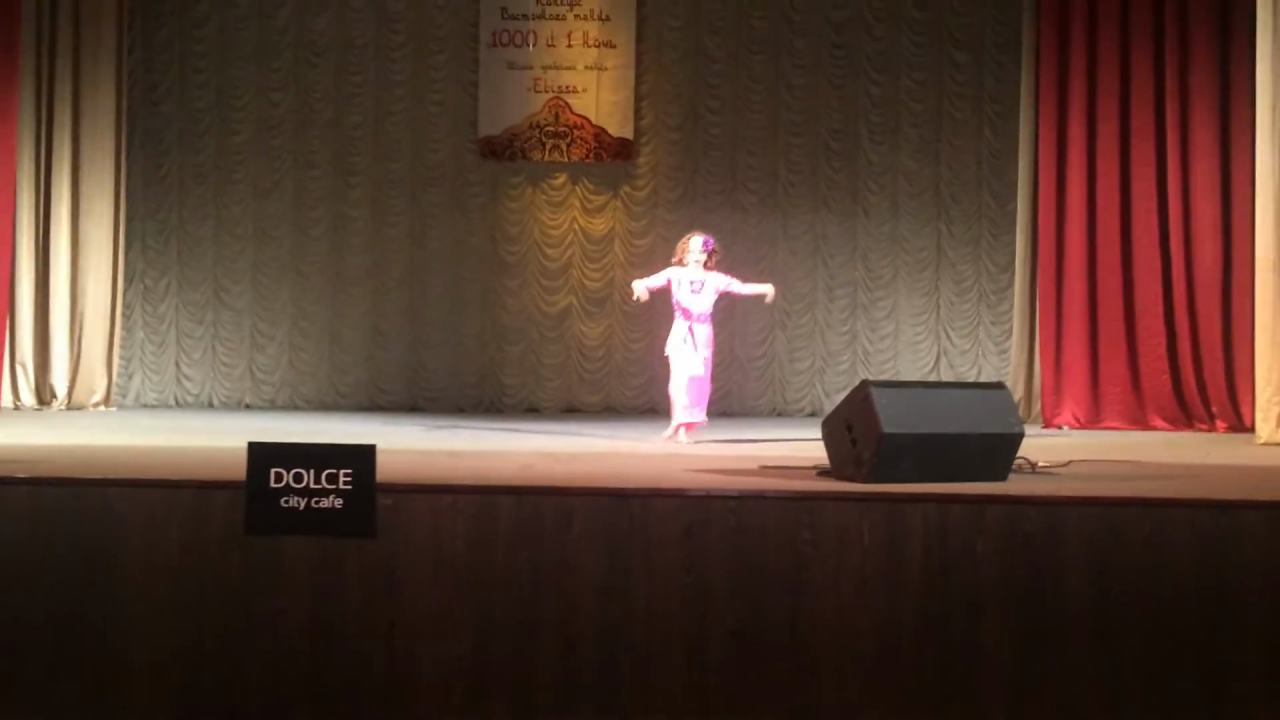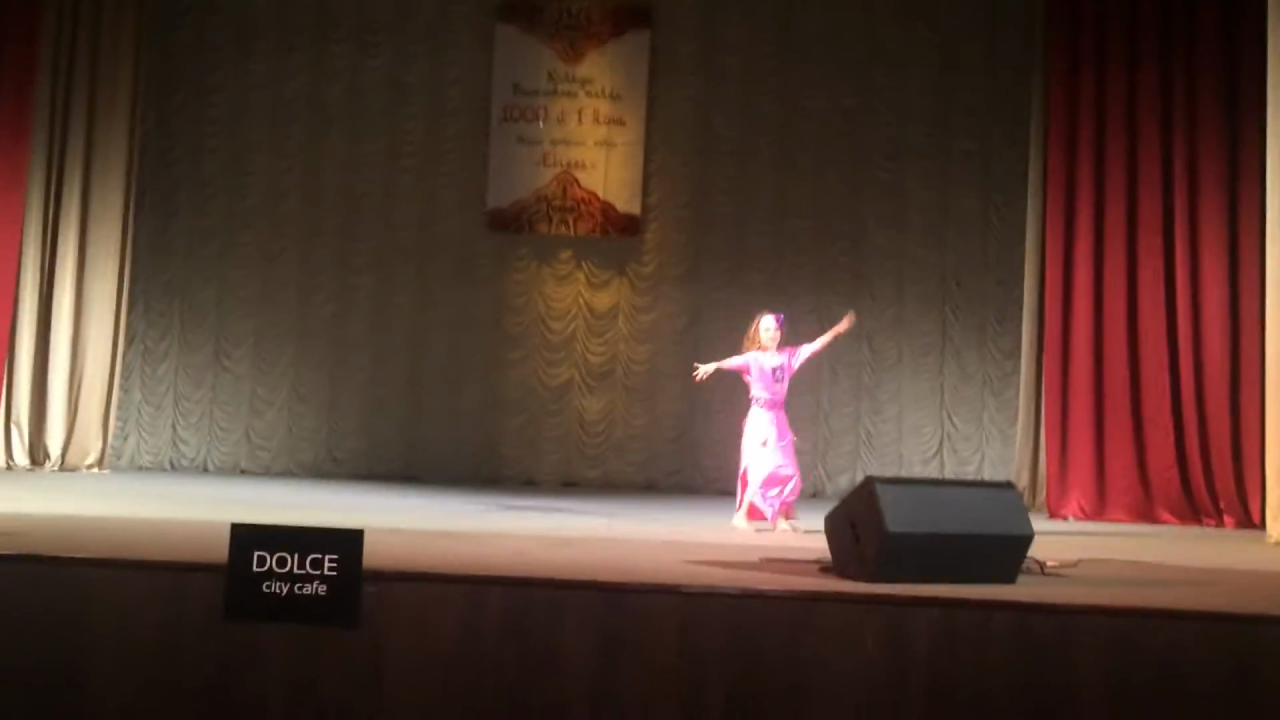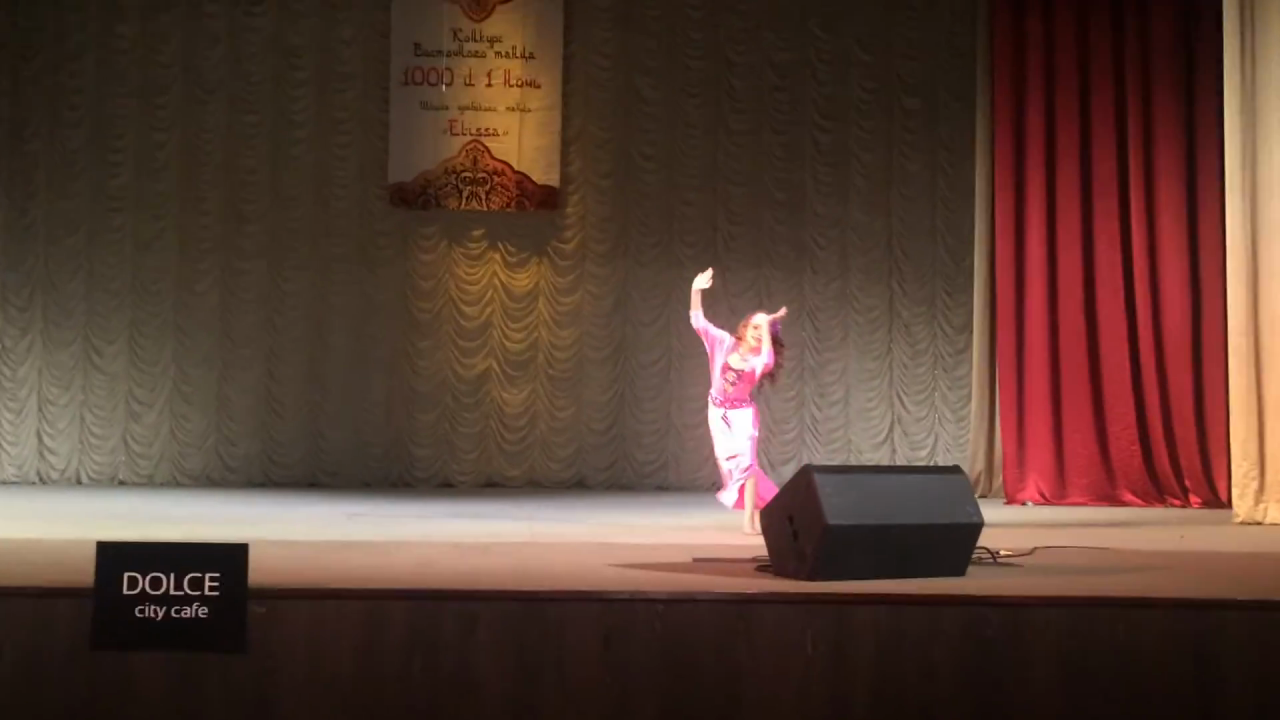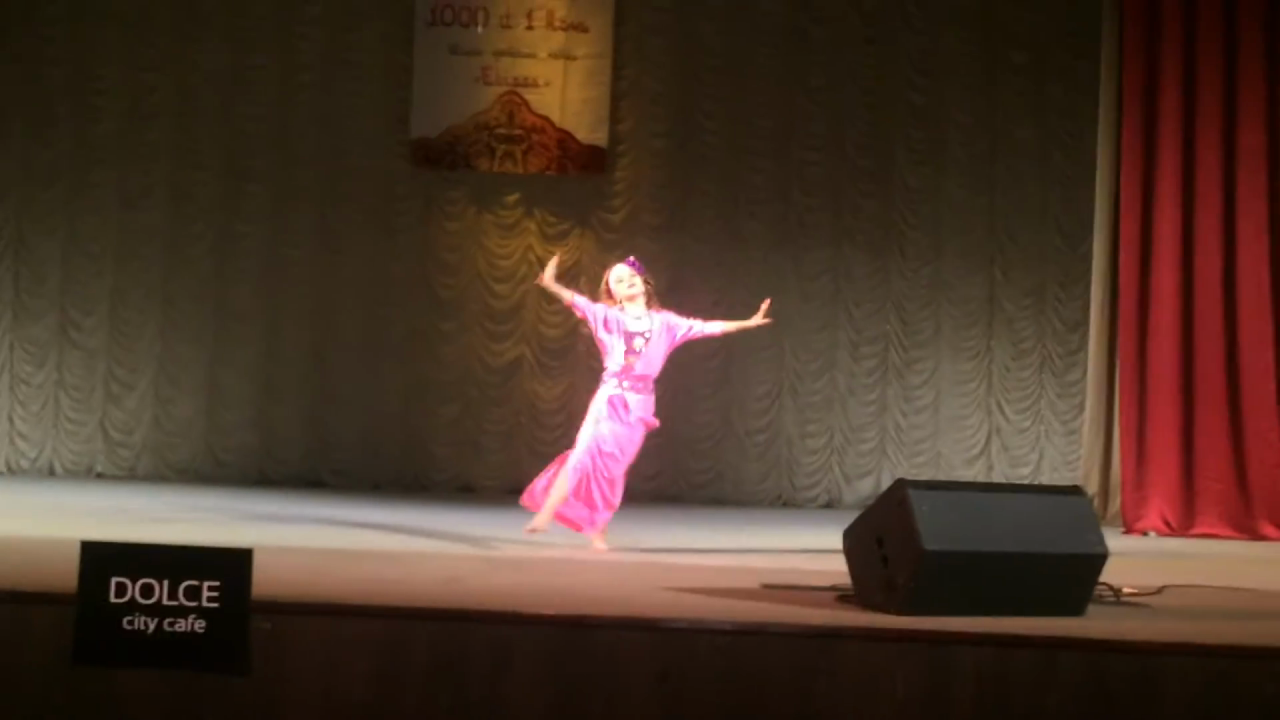
dt=1s
person 1, frame 1
left shoulder: (714, 277)
right shoulder: (675, 273)
left elbow: (740, 287)
right elbow: (652, 281)
left wrist: (765, 288)
right wrist: (639, 286)
left hip: (702, 330)
right hip: (681, 329)
left knee: (697, 374)
right knee: (681, 371)
left ankle: (685, 425)
right ankle: (679, 423)
person 1, frame 2
left shoulder: (788, 355)
right shoulder: (752, 358)
left elbow: (813, 346)
right elbow: (733, 362)
left wrist: (836, 330)
right wrist: (713, 365)
left hip: (778, 417)
right hip: (759, 416)
left knee: (788, 469)
right knee: (761, 467)
left ankle: (782, 517)
right ankle: (742, 514)
person 1, frame 3
left shoulder: (759, 361)
right shoulder: (724, 343)
left elbow: (768, 359)
right elbow: (698, 321)
left wrist: (768, 326)
right wrist: (695, 290)
left hip: (742, 413)
right hip: (718, 412)
left knee: (745, 461)
right knee: (729, 460)
left ankle: (750, 518)
right ankle: (755, 506)
person 1, frame 4
left shoulder: (665, 321)
right shoulder: (608, 316)
left elbow: (707, 328)
right elbow: (577, 302)
left wrist: (749, 323)
right wrist: (553, 285)
left hip: (639, 402)
right hip: (610, 395)
left knee: (614, 468)
right knee: (586, 449)
left ankle: (594, 526)
right ankle: (545, 512)
